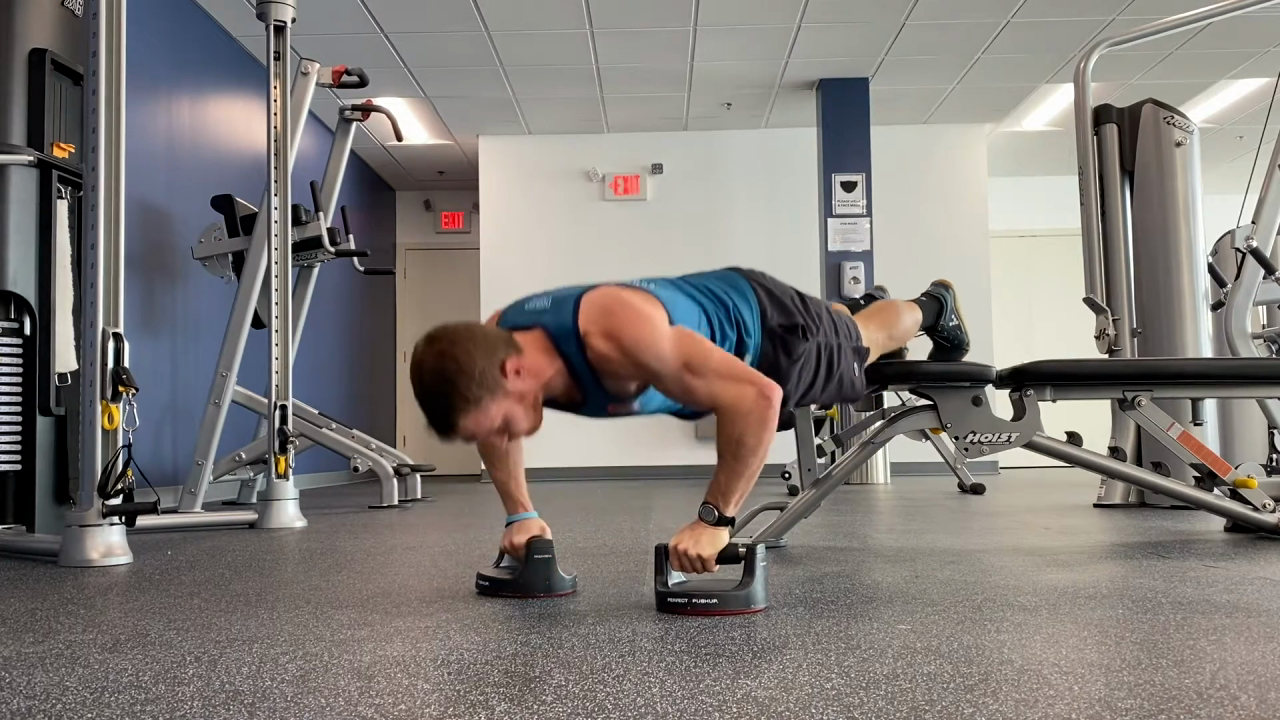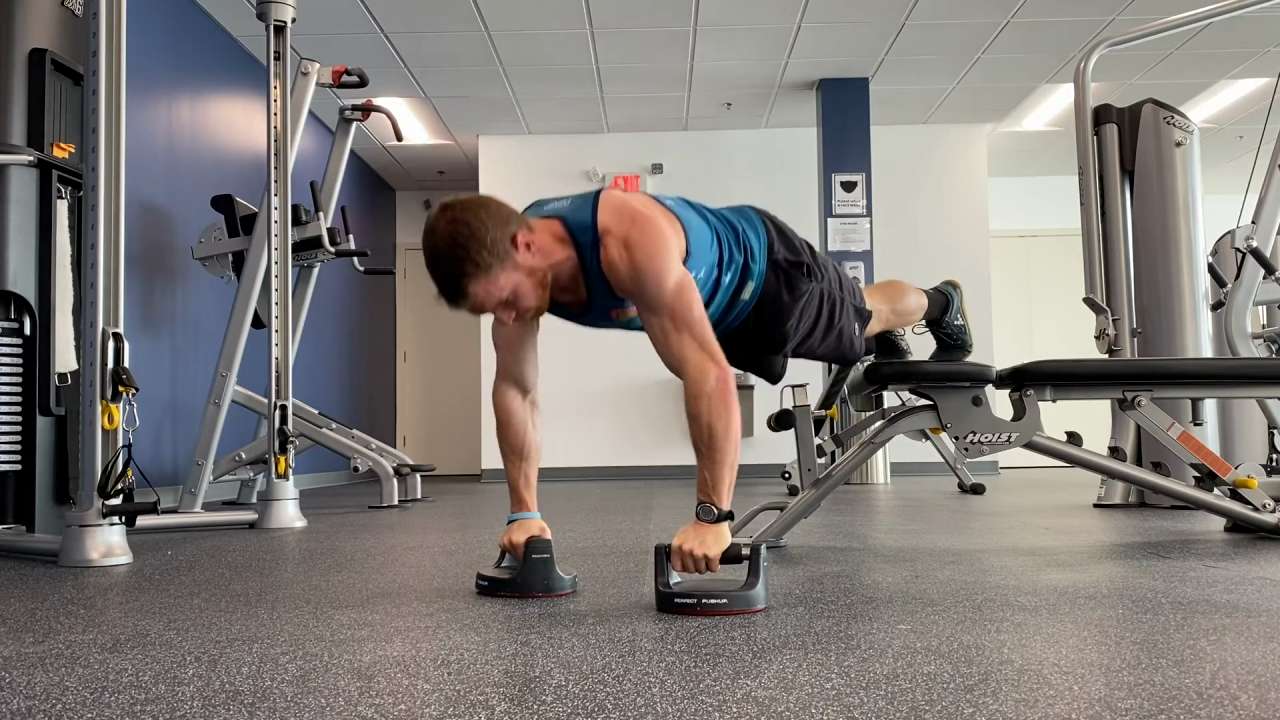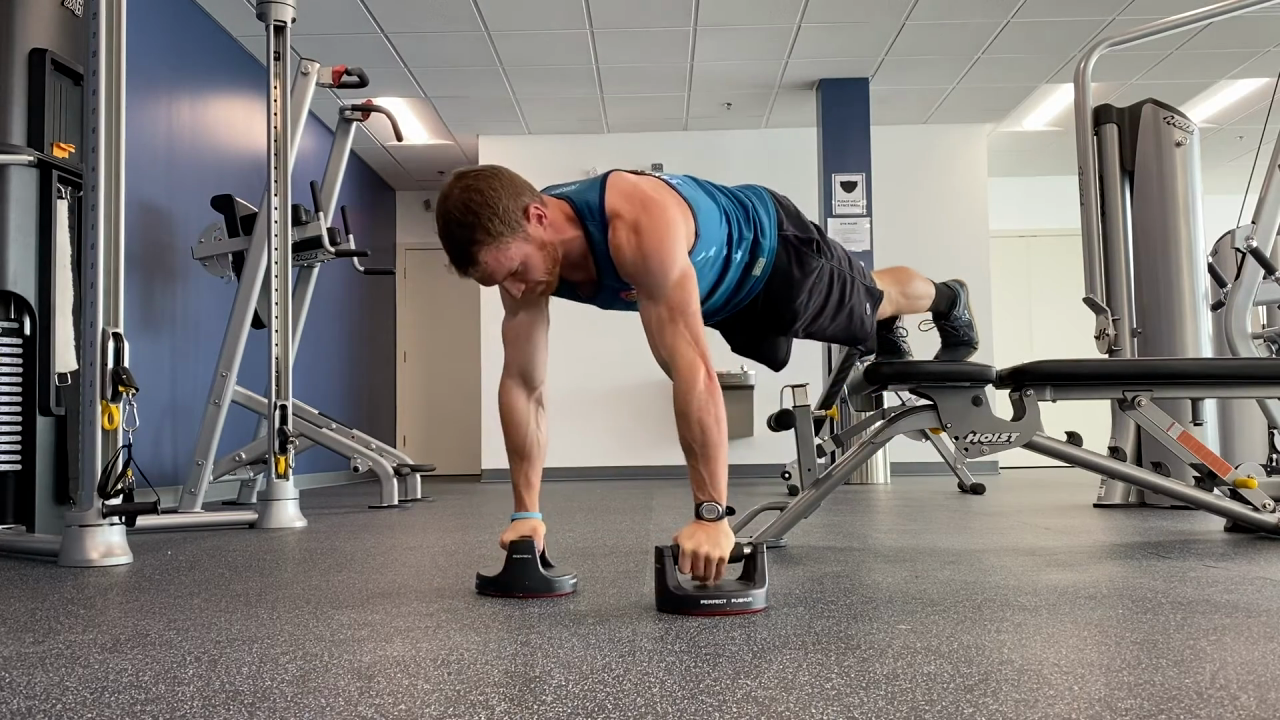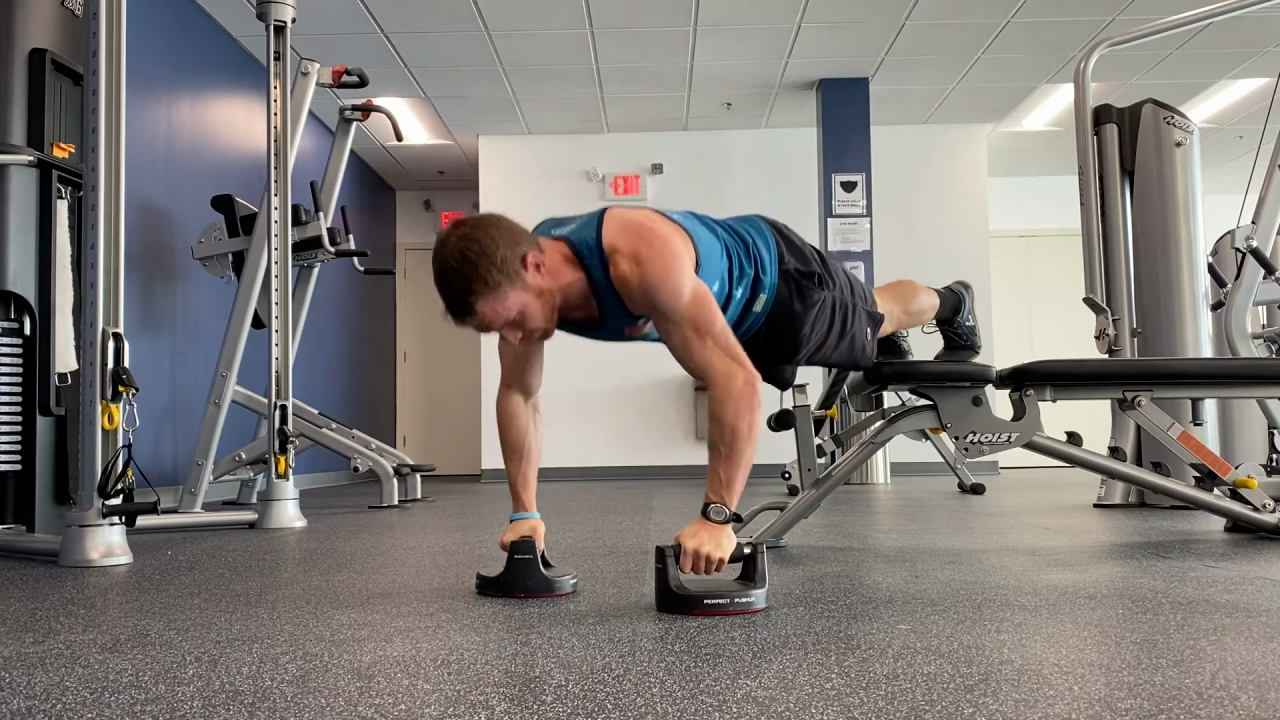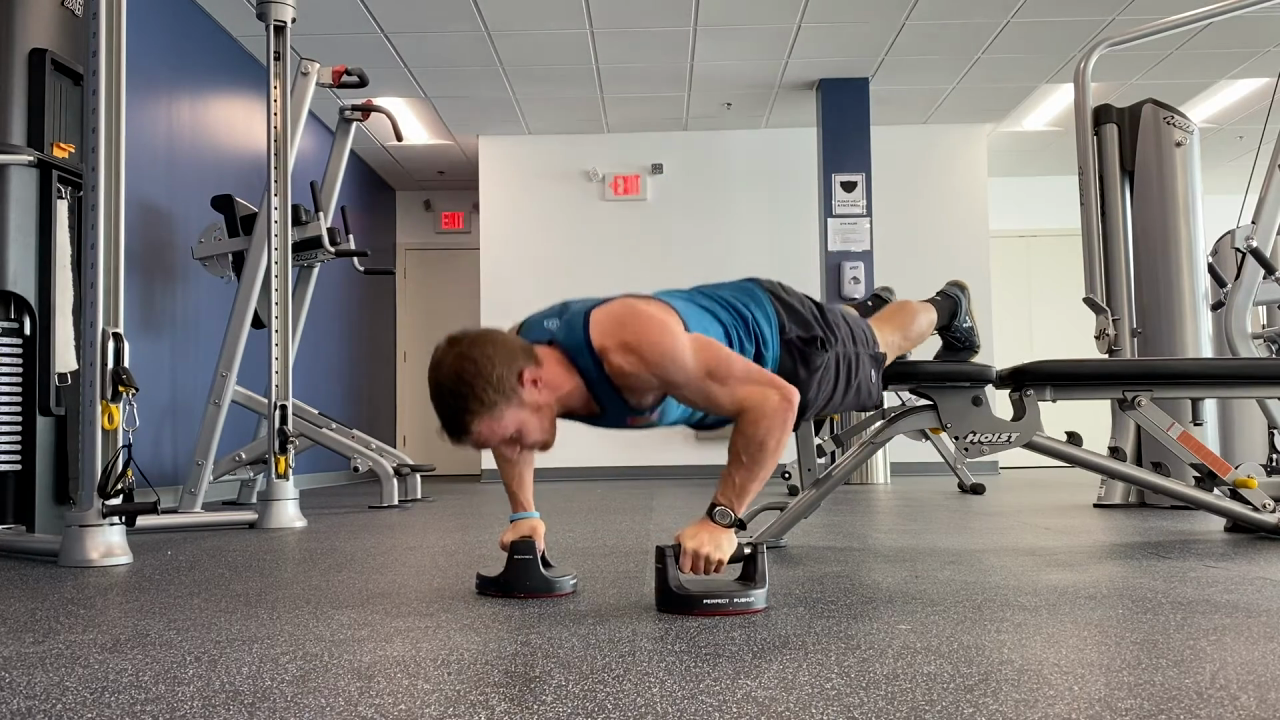
dt=0.3s
person 1, frame 1
left shoulder: (612, 335)
right shoulder: (497, 341)
left elbow: (760, 397)
right elbow: (491, 435)
left wrist: (714, 520)
right wrist: (521, 515)
left hip: (753, 324)
right hip: (700, 337)
left knee: (860, 344)
left ankle: (933, 307)
right ankle: (857, 304)
person 1, frame 2
left shoulder: (631, 241)
right shoulder: (511, 261)
left elbow: (712, 377)
right elbow: (513, 389)
left wrist: (712, 516)
right wrist: (525, 512)
left hip: (766, 267)
right hip: (717, 292)
left knee: (864, 316)
left ankle: (941, 306)
right ankle: (884, 342)
person 1, frame 3
left shoulder: (639, 223)
right shoulder: (521, 248)
left elbow: (693, 375)
right elbow: (520, 385)
left wrist: (712, 515)
right wrist: (526, 512)
left hip: (773, 247)
right hip: (727, 283)
left knee: (873, 299)
left ankle: (948, 301)
right ankle: (883, 336)
person 1, frame 4
left shoulder: (638, 260)
right shoulder: (522, 277)
left elbow: (736, 380)
right elbow: (516, 391)
left wrist: (717, 516)
right wrist: (524, 510)
left hip: (776, 278)
right hip: (726, 297)
left knee: (875, 318)
left ankle: (952, 304)
person 1, frame 5
left shoulder: (633, 346)
right shoulder: (518, 354)
left elbow: (777, 401)
right elbow: (508, 431)
left wrist: (721, 520)
right wrist: (524, 514)
left hip: (777, 337)
right hip: (719, 326)
left knee: (876, 349)
left ankle: (948, 307)
right ankle: (869, 307)
